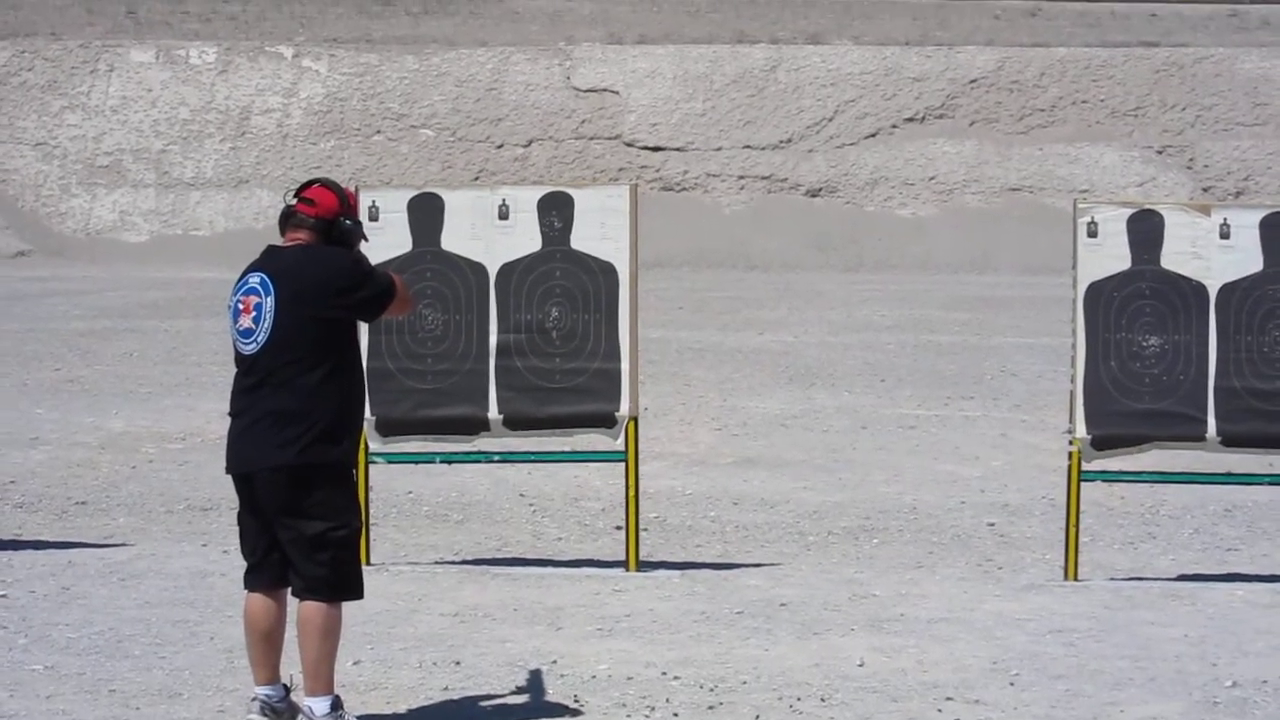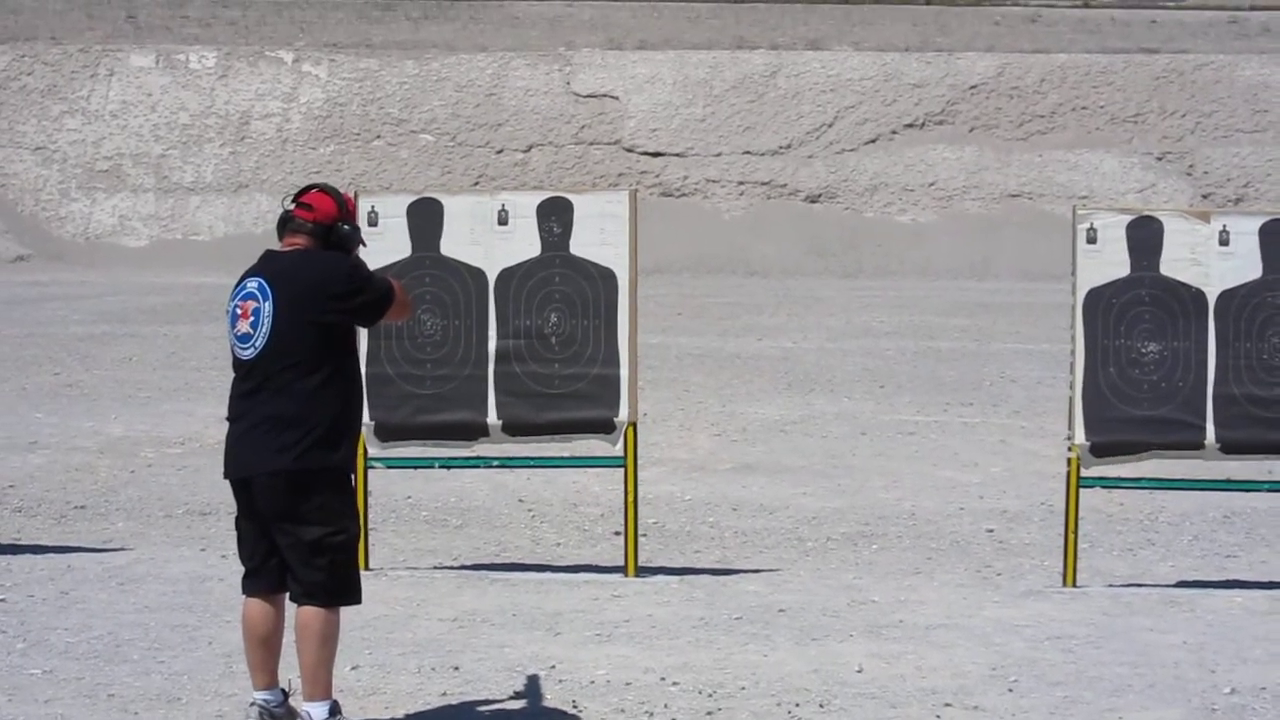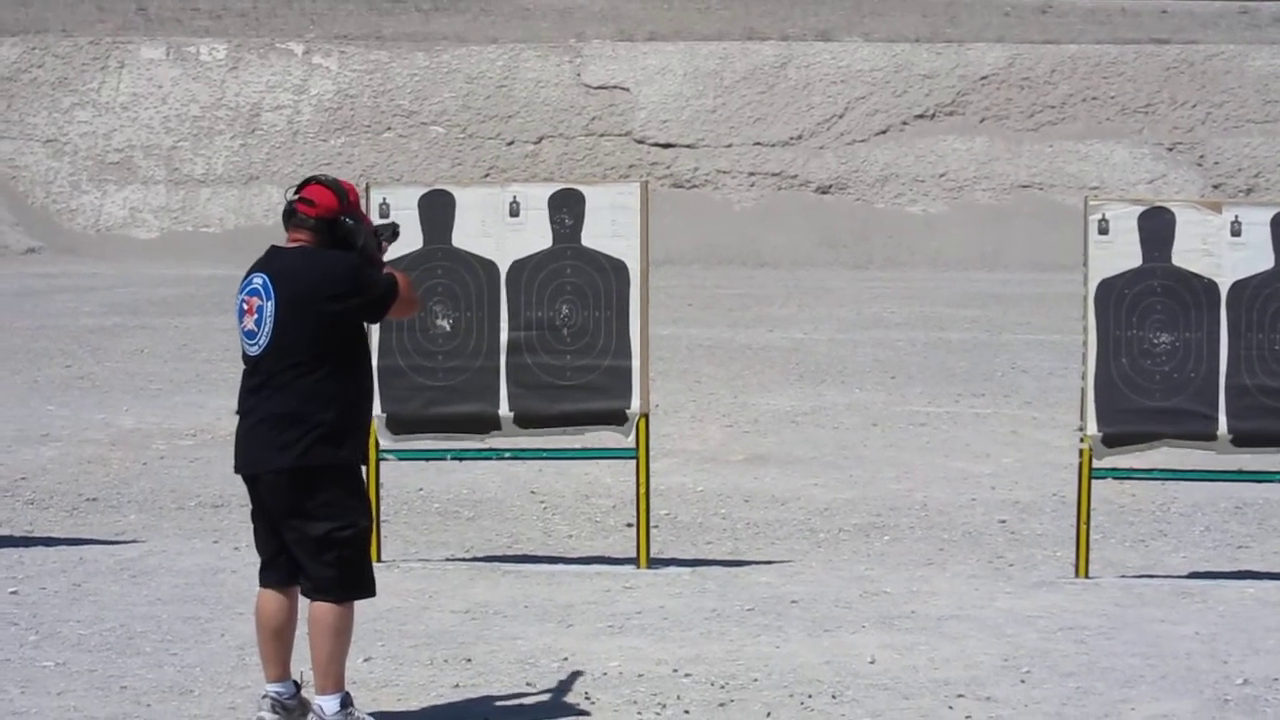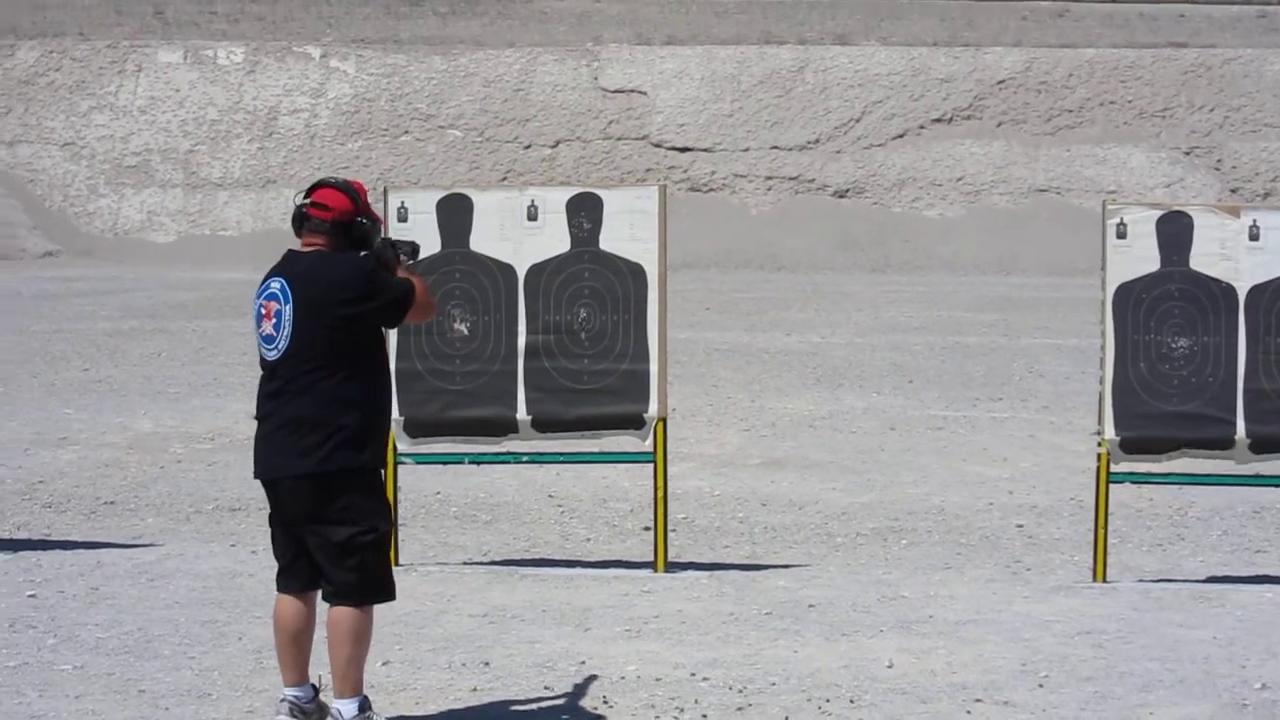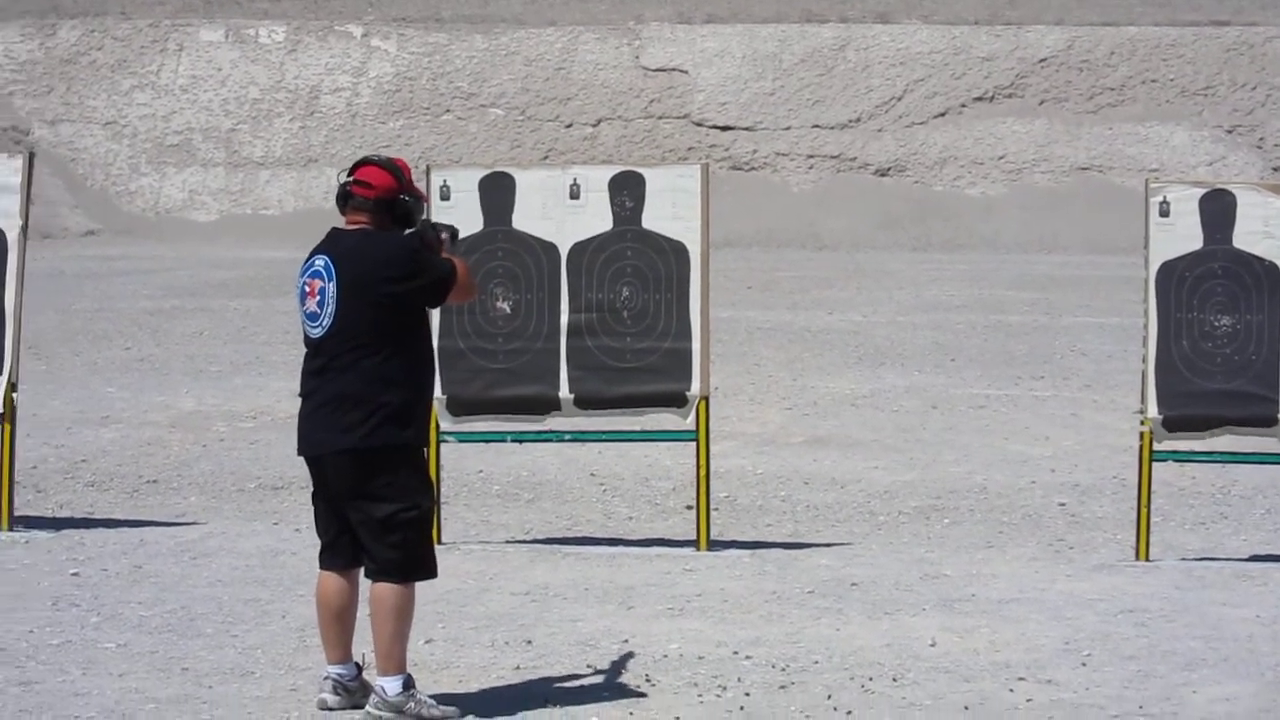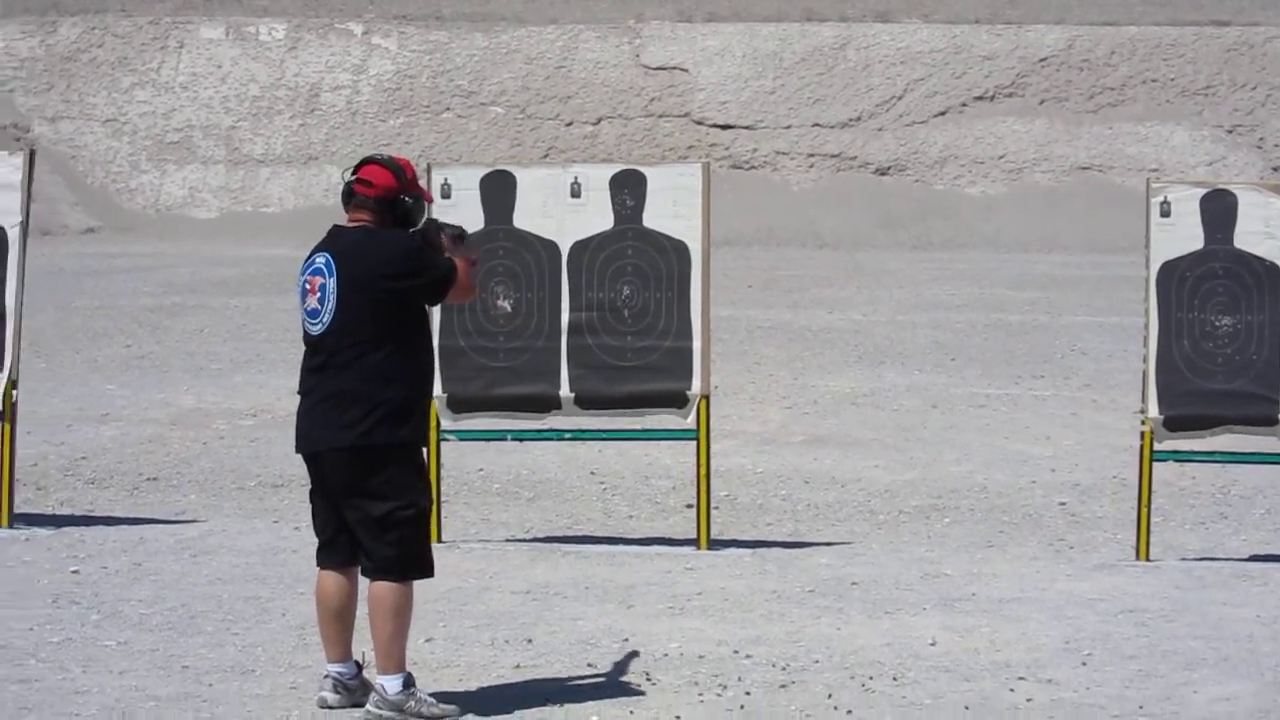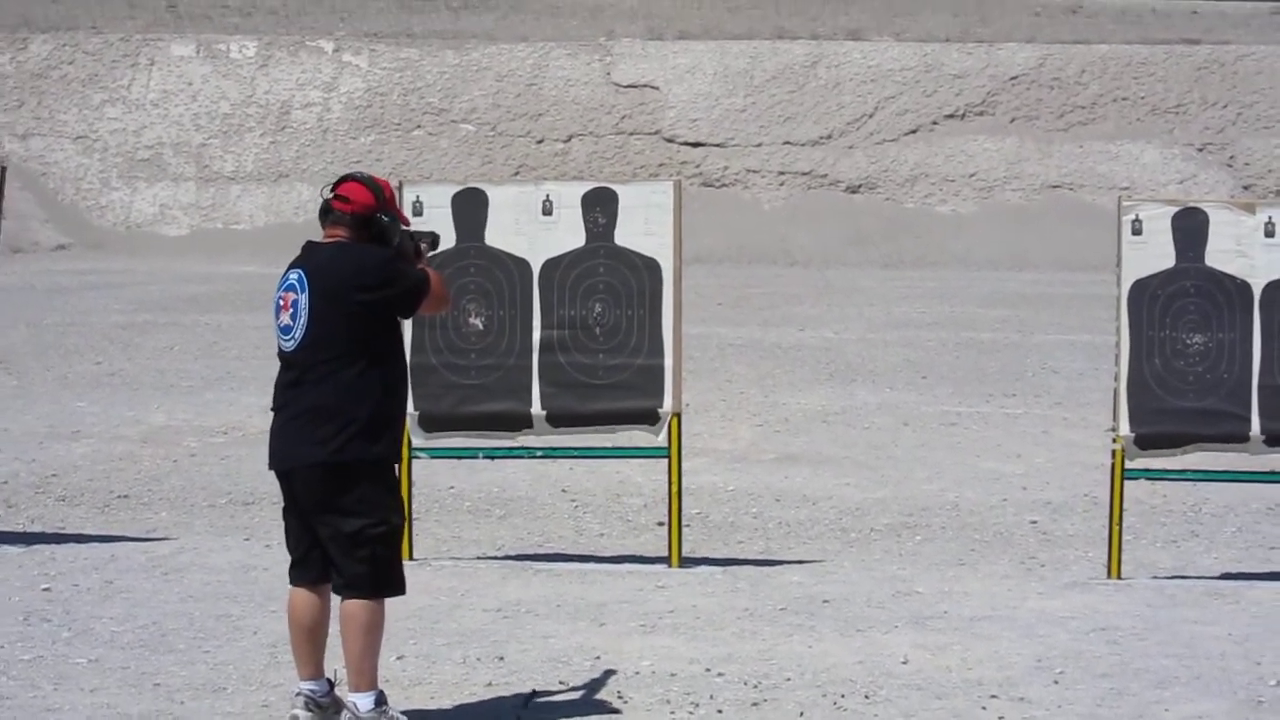
dt=0.4s
person 1, frame 1
left shoulder: (253, 274)
right shoulder: (331, 268)
right elbow: (400, 301)
right wrist: (361, 265)
left hip: (250, 453)
right hip: (306, 457)
left knee: (265, 579)
right knee: (321, 584)
person 1, frame 2
left shoulder: (251, 279)
right shoulder: (329, 273)
right elbow: (399, 306)
right wrist: (359, 270)
left hip: (248, 458)
right hip: (305, 461)
left knee: (263, 584)
right knee: (319, 588)
person 1, frame 3
left shoulder: (261, 272)
right shoulder: (333, 270)
right elbow: (406, 302)
left wrist: (363, 264)
right wrist: (375, 261)
left hip: (261, 451)
right hip: (314, 456)
left knee: (278, 576)
right knee: (333, 583)
person 1, frame 4
left shoulder: (276, 277)
right shoulder: (349, 275)
right elbow: (423, 307)
left wrist: (379, 271)
right wrist: (393, 267)
left hip: (280, 458)
right hip: (334, 461)
left knee: (296, 581)
right knee: (352, 587)
person 1, frame 5
left shoulder: (320, 256)
right shoulder: (393, 252)
right elbow: (463, 287)
left wrist: (422, 253)
right wrist: (435, 249)
left hip: (323, 434)
right hip: (377, 438)
left knee: (338, 558)
right knee: (394, 564)
person 1, frame 6
left shoulder: (323, 252)
right shoulder: (394, 250)
right elbow: (462, 287)
left wrist: (430, 253)
right wrist: (444, 250)
left hip: (322, 431)
right hip: (374, 435)
left knee: (337, 557)
right knee: (392, 562)
person 1, frame 7
left shoulder: (300, 268)
right shoulder: (366, 265)
right elbow: (437, 297)
left wrist: (400, 264)
right wrist: (411, 260)
left hip: (295, 449)
right hip: (347, 452)
left knee: (310, 574)
right knee: (363, 580)
